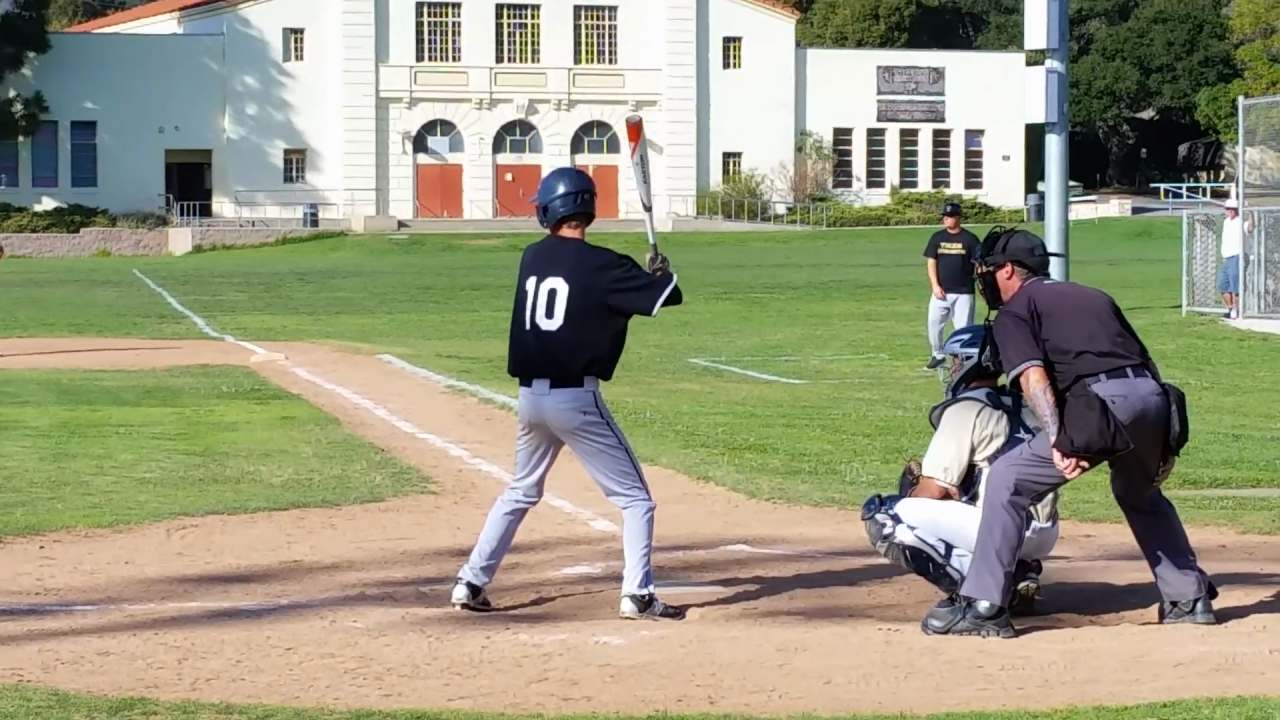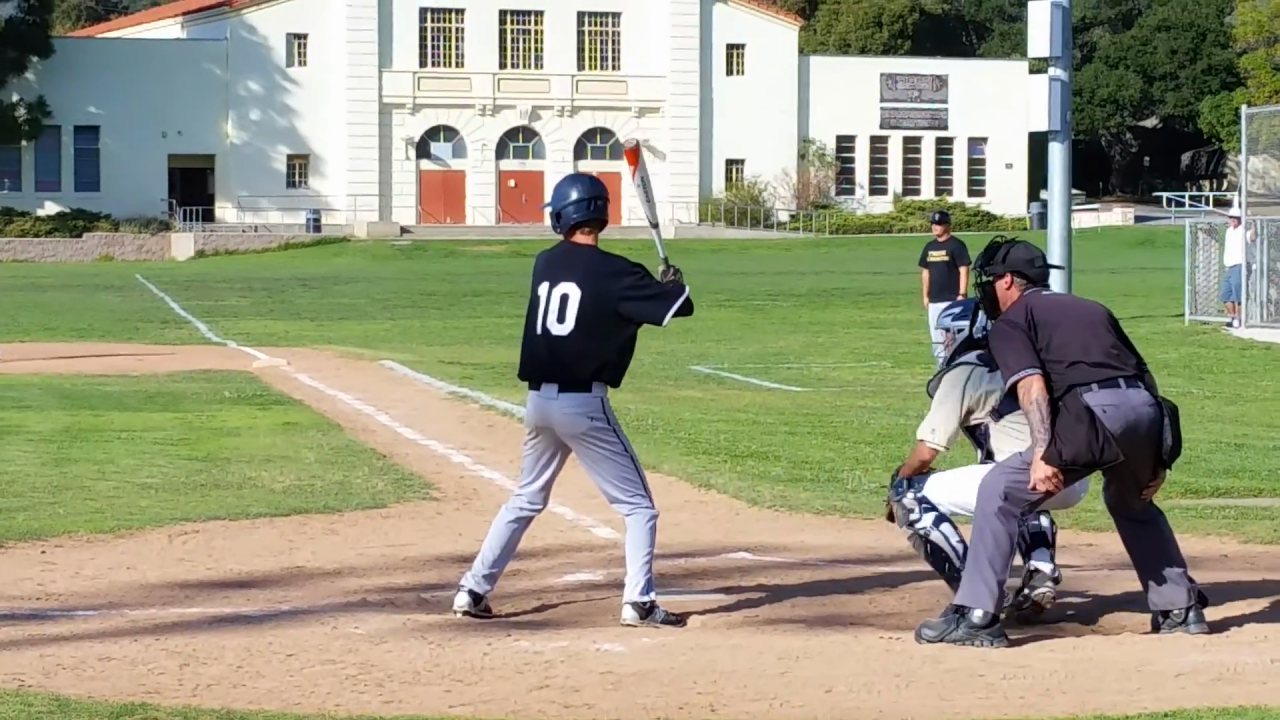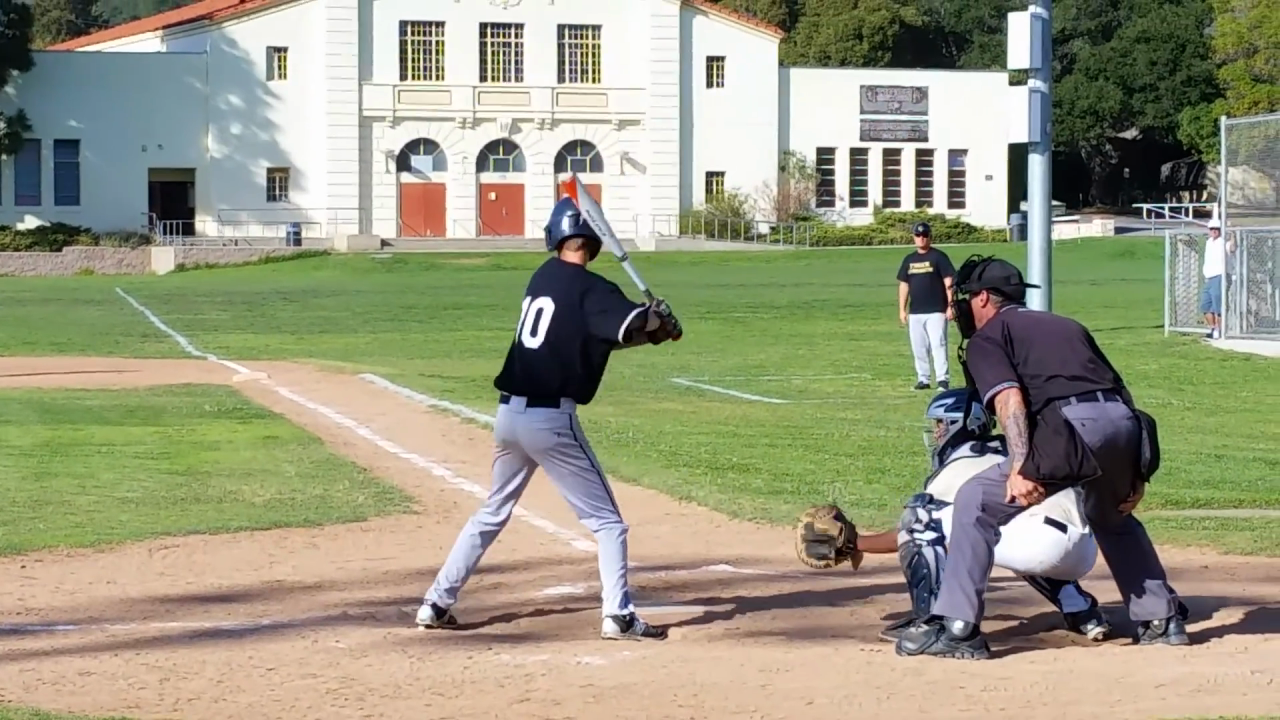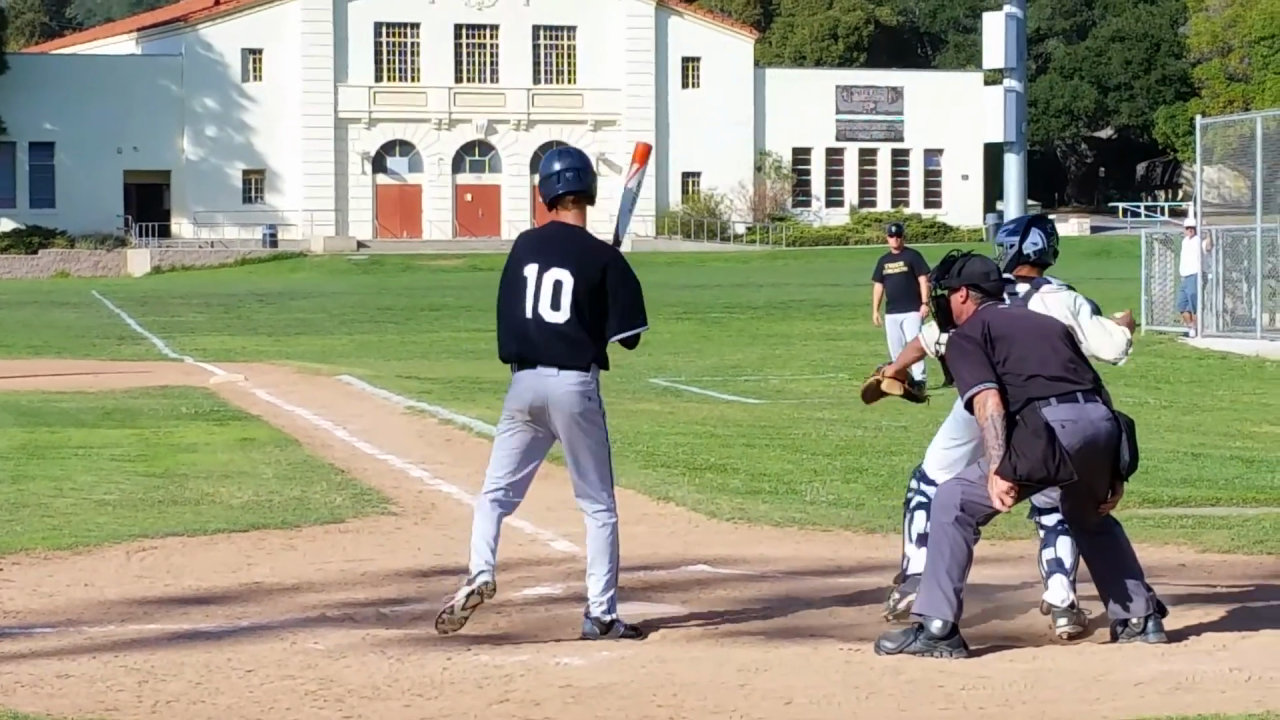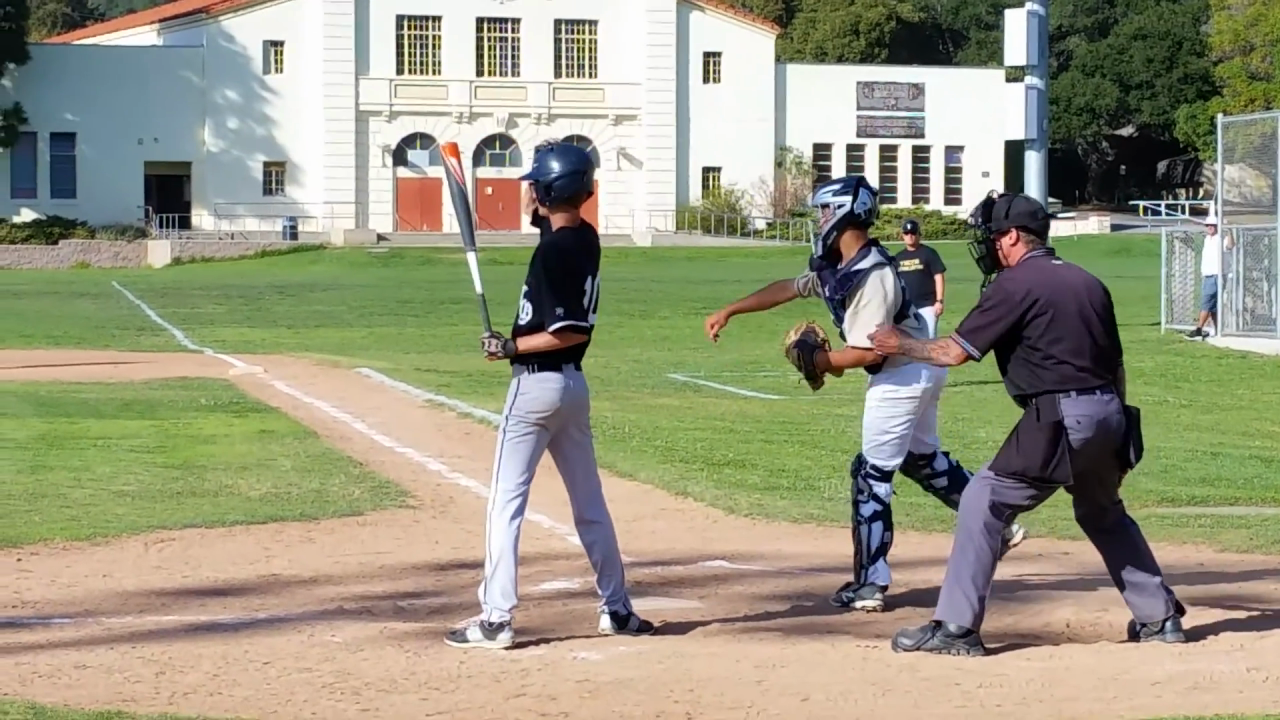
dt=1s
person 1, frame 1
left shoulder: (531, 257)
right shoulder: (601, 264)
right elbow: (669, 296)
left wrist: (638, 276)
right wrist: (658, 272)
left hip: (531, 395)
right hip: (575, 398)
left knee: (519, 492)
right knee: (636, 499)
left ankle: (470, 583)
right ankle: (638, 595)
person 1, frame 2
left shoulder: (545, 262)
right shoulder: (613, 271)
right elbow: (679, 306)
left wrist: (650, 286)
right wrist: (671, 282)
left hip: (540, 400)
right hip: (583, 403)
left knee: (526, 499)
right knee: (638, 506)
left ankle: (472, 590)
right ankle: (639, 603)
person 1, frame 3
left shoulder: (542, 276)
right shoulder: (591, 288)
right elbow: (633, 323)
left wrist: (647, 331)
right wrist: (661, 322)
left hip: (509, 413)
right hip: (551, 418)
left knee: (492, 514)
right knee: (607, 521)
left ankle: (436, 602)
right ankle: (618, 615)
person 1, frame 4
left shoulder: (524, 245)
right shoulder: (603, 256)
left elbow: (511, 314)
right elbow: (627, 336)
left hip: (525, 382)
right hip: (576, 385)
left knee: (497, 491)
right knee: (598, 506)
left ankle: (480, 571)
right ankle: (601, 616)
person 1, frame 5
left shoulder: (553, 250)
right shoulder: (586, 239)
left elbow: (569, 332)
left wrist: (510, 346)
right wrist: (546, 173)
left hip: (536, 385)
right hip: (572, 384)
left knee: (507, 502)
right knee: (589, 502)
left ankle: (496, 619)
right ankle: (616, 609)
person 2, frame 1
left shoulder: (1013, 310)
right shoulder: (1094, 295)
left elbow: (1033, 377)
left wrist: (1057, 441)
right wrist: (1163, 439)
left hip: (1103, 405)
right hip: (1153, 397)
left knee: (1007, 479)
right knee: (1141, 494)
left ankle: (984, 607)
right ankle: (1190, 598)
person 2, frame 2
left shoulder: (1010, 321)
right shoulder: (1093, 308)
left elbow: (1032, 386)
left wrist: (1043, 453)
right wrist: (1154, 457)
left hip: (1094, 414)
right hip: (1146, 410)
left knee: (1000, 491)
right knee: (1132, 503)
left ankle: (977, 616)
right ankle: (1181, 609)
person 2, frame 3
left shoulder: (987, 336)
right shoulder: (1068, 324)
left elbow: (1009, 399)
left wrist: (1021, 467)
right wrist: (1133, 471)
left hip: (1072, 428)
right hip: (1124, 424)
left knee: (976, 503)
right knee: (1113, 517)
left ankle: (957, 628)
right ankle: (1162, 620)
person 2, frame 4
left shoulder: (966, 334)
right shoulder: (1048, 321)
left elbow: (988, 401)
left wrist: (997, 469)
right wrist: (1112, 471)
left hip: (1051, 428)
right hip: (1102, 425)
left knee: (955, 502)
right knee: (1090, 516)
left ankle: (937, 628)
right ankle: (1140, 618)
person 2, frame 5
left shoulder: (1014, 284)
right shoulder: (1090, 283)
left elbow: (955, 351)
right elbow: (1116, 365)
left wrist: (900, 344)
right wrist: (1119, 439)
left hip: (1060, 419)
right hip: (1109, 413)
left knee: (982, 502)
right knee: (1103, 513)
left ankle: (956, 628)
right ankle: (1160, 615)
person 3, frame 1
left shoulder: (965, 408)
right shoulder: (1023, 406)
left elbow: (934, 489)
left wrist: (910, 493)
right hip: (1044, 533)
left knee: (881, 515)
right ankle: (1018, 573)
person 3, frame 2
left shoulder: (961, 373)
left elbow: (926, 452)
left wrist: (901, 479)
right hip: (1072, 480)
left knee: (909, 498)
right ankle: (1040, 578)
person 3, frame 3
left shoulder: (959, 467)
right shoulder: (1011, 452)
left elbow: (915, 524)
left wrist: (860, 542)
left hip: (1048, 544)
right hip: (1084, 550)
left knee: (921, 513)
right ankle: (1082, 613)
person 3, frame 4
right shoulder: (1065, 299)
left elbow: (928, 342)
right elbow: (1114, 346)
left wrist: (893, 371)
right wrist: (1125, 325)
left knee: (927, 487)
right knee: (1052, 511)
left ankle: (915, 578)
right ankle: (1062, 606)
person 3, frame 5
left shoulder: (872, 276)
right shoulder: (837, 265)
left elbow: (867, 351)
right elbow: (787, 288)
left wrist: (821, 362)
right wrist: (729, 309)
left hip: (901, 378)
right hip: (916, 369)
left knee: (872, 479)
right knee: (924, 458)
left ankle: (870, 587)
